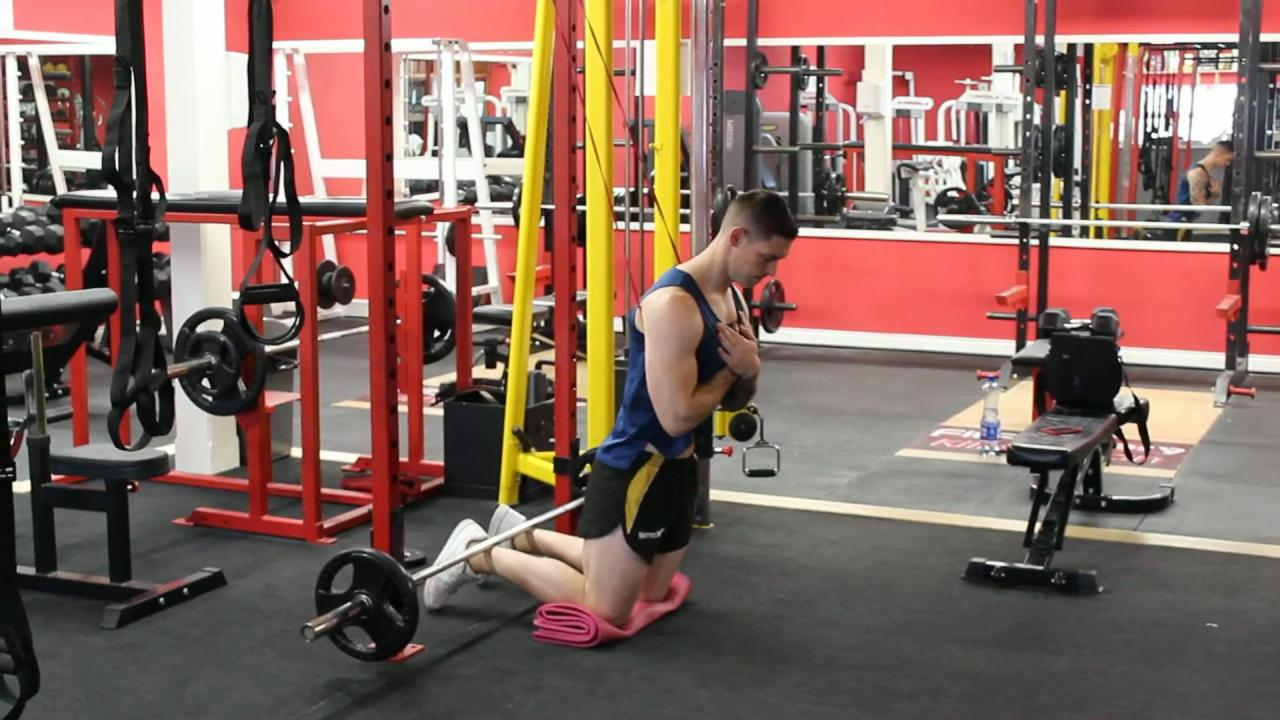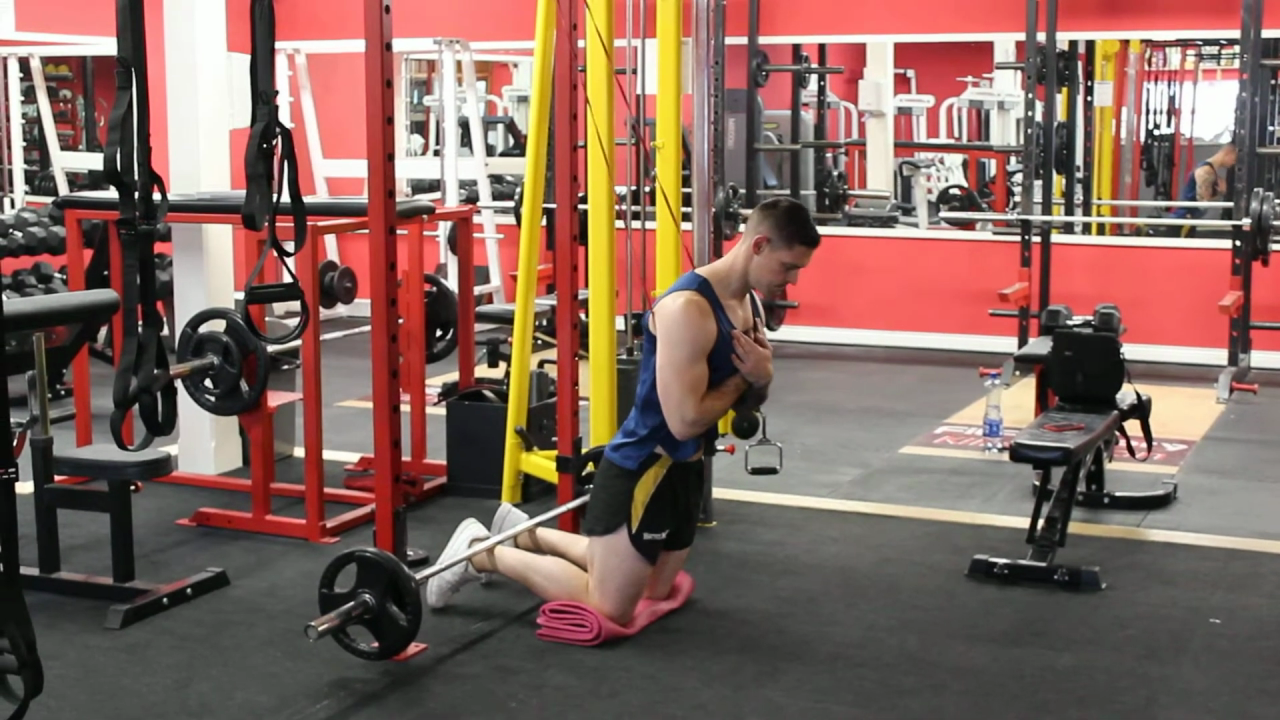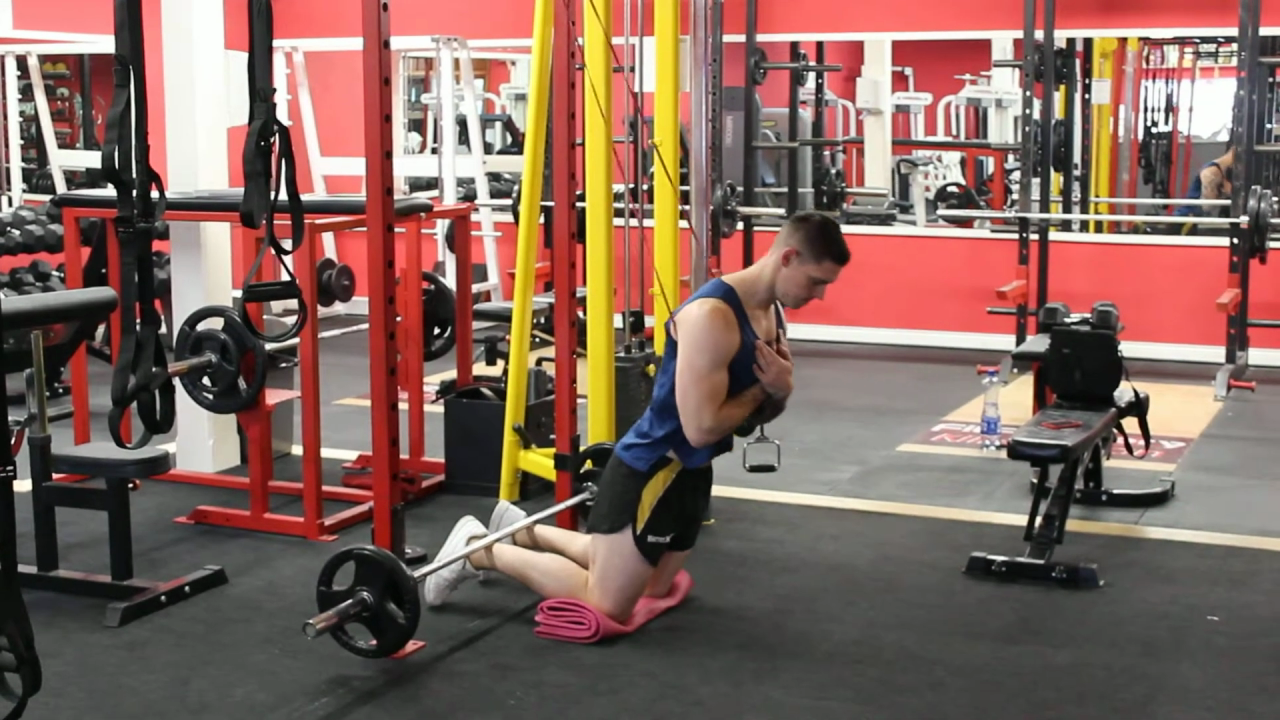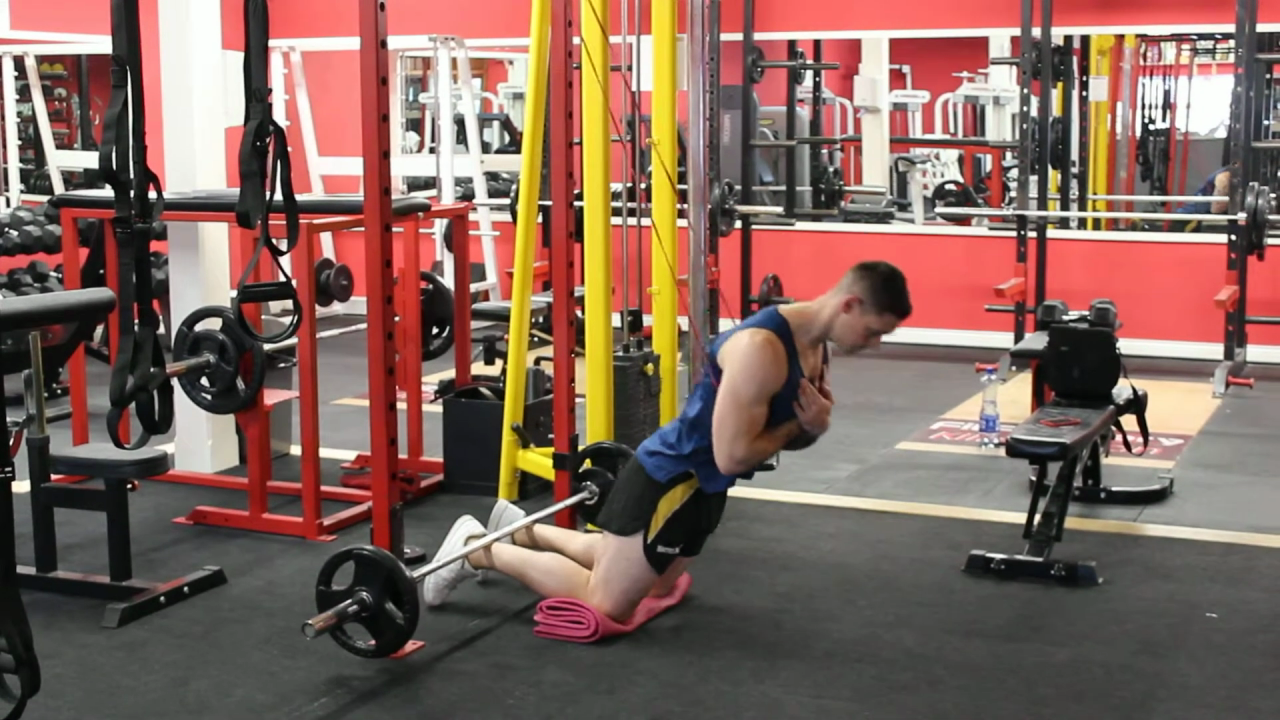
dt=0.5s
person 1, frame 1
left shoulder: (732, 299)
right shoulder: (673, 304)
left elbow: (734, 398)
right elbow: (677, 416)
left wrist: (750, 369)
right wrist: (732, 367)
left hip: (676, 466)
right hip: (636, 470)
left knee: (651, 591)
right knee: (605, 611)
left ankle: (521, 534)
right ankle: (479, 553)
person 1, frame 2
left shoulder: (749, 303)
right shoulder: (688, 308)
left elbow: (746, 401)
right elbow: (685, 420)
left wrist: (761, 377)
right wrist: (743, 376)
left hip: (683, 467)
right hip: (643, 470)
left knee: (654, 591)
right knee: (608, 609)
left ankle: (524, 534)
right ankle: (481, 552)
person 1, frame 3
left shoulder: (772, 312)
right shoulder: (713, 316)
left elbow: (760, 412)
right elbow: (702, 427)
left wrist: (780, 389)
right wrist: (763, 386)
left hip: (689, 472)
right hip: (651, 471)
left knee: (653, 589)
right knee: (606, 608)
left ankle: (523, 531)
right ankle: (479, 550)
person 1, frame 4
left shoulder: (815, 342)
right shoulder: (762, 348)
left elbow: (787, 432)
right elbow: (732, 456)
left wrist: (815, 423)
right wrist: (798, 422)
left hip: (700, 485)
right hip: (670, 481)
left knee: (650, 585)
right knee: (605, 605)
left ankle: (522, 530)
right ankle: (480, 549)
